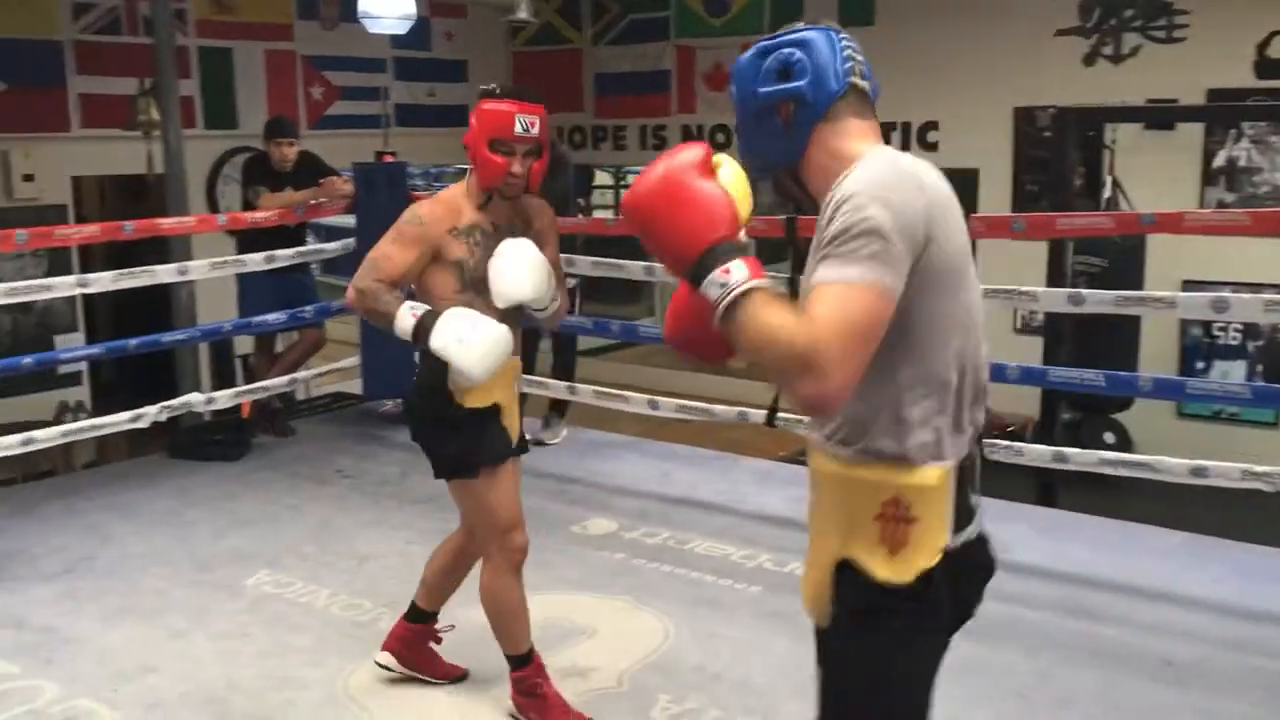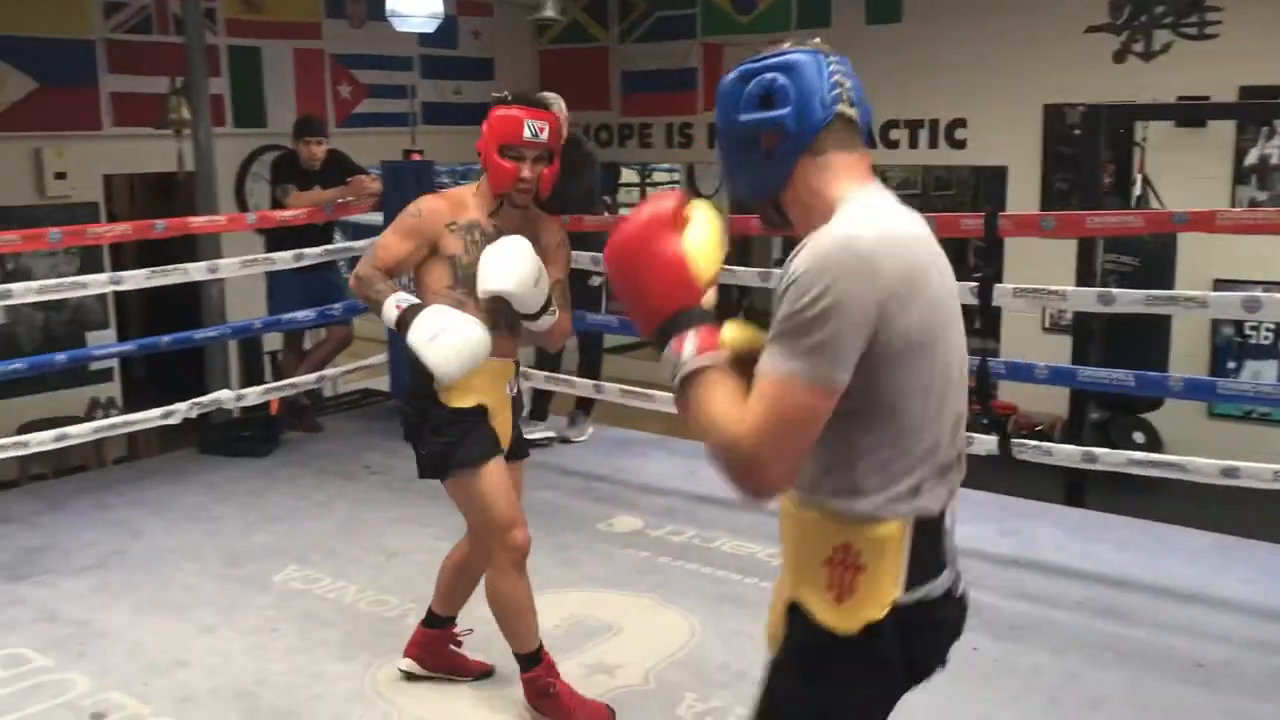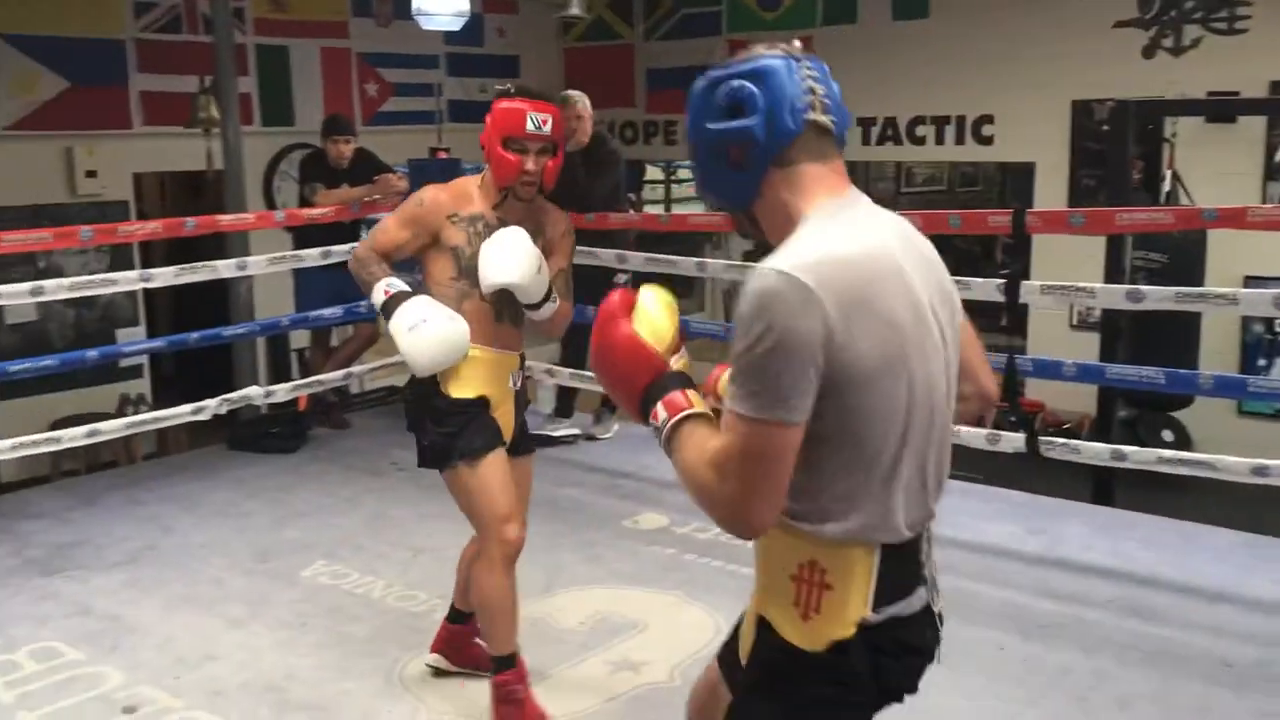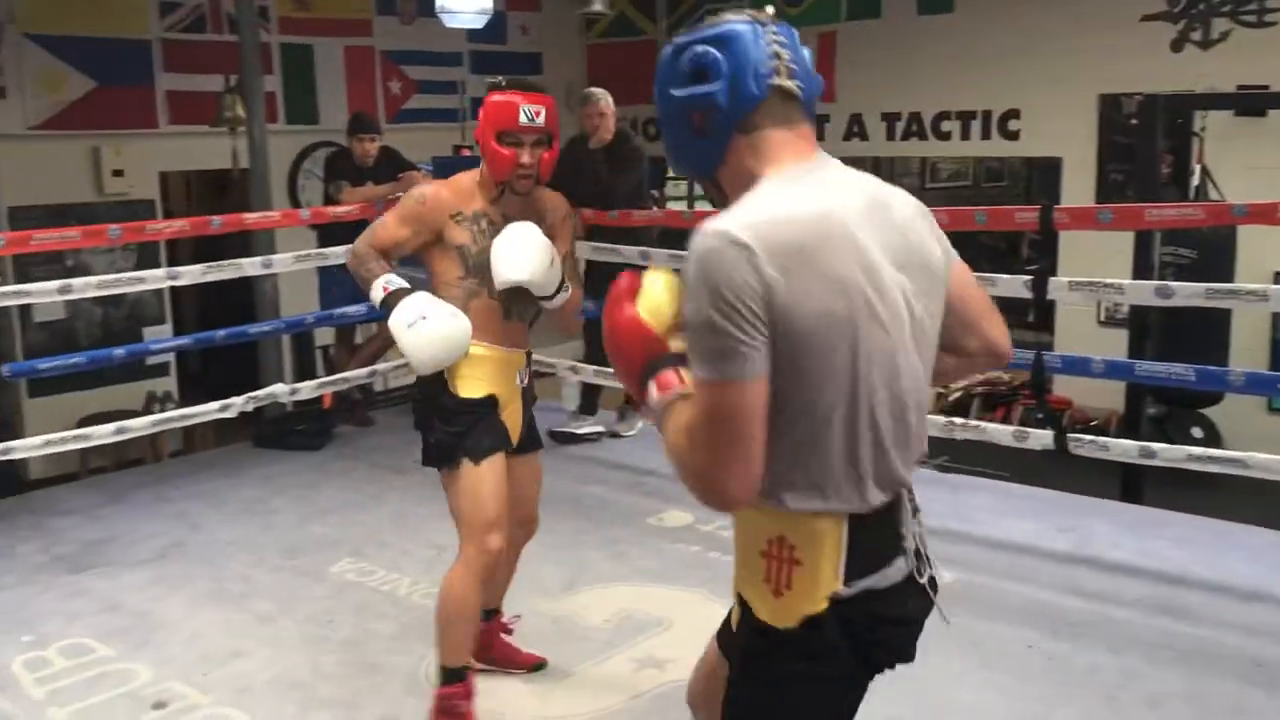
dt=0.1s
person 1, frame 1
left shoulder: (881, 190)
right shoulder: (879, 188)
left elbow: (820, 379)
left wrist: (718, 264)
right wrist: (742, 321)
left hip: (899, 545)
right hip: (865, 524)
person 1, frame 2
left shoulder: (844, 253)
right shoulder: (901, 235)
left elbow: (762, 464)
left wrist: (684, 330)
right wrist: (757, 366)
left hip: (862, 593)
right hip: (887, 569)
person 1, frame 3
left shoulder: (791, 283)
right shoulder: (903, 243)
left elbow: (745, 506)
right elbow: (978, 391)
left wrist: (663, 398)
left hip: (835, 610)
right hip: (875, 581)
person 1, frame 4
left shoulder: (734, 244)
right shoulder: (897, 208)
left elbow: (725, 478)
right elbow: (988, 344)
left wrist: (662, 379)
left hip: (817, 583)
right hip: (884, 551)
person 2, frame 1
left shoulder: (536, 216)
right shoulder: (435, 216)
left elbow: (557, 305)
right elbow: (363, 292)
left wrist: (541, 294)
right wrist: (426, 323)
left hip: (494, 388)
right hip: (454, 394)
left knee: (481, 531)
right knee: (508, 542)
left ankle: (408, 639)
person 2, frame 2
left shoulder: (546, 232)
right shoulder: (441, 213)
left elbow: (558, 337)
right elbow: (364, 275)
left wrist: (537, 301)
right wrist: (411, 314)
left hip: (499, 392)
right hip: (447, 395)
left knee: (488, 533)
right knee: (510, 538)
left ankle: (428, 644)
person 2, frame 3
left shoulder: (552, 224)
right shoulder: (442, 204)
left elbow: (558, 324)
right elbow: (364, 256)
left wrist: (538, 290)
right wrist: (396, 300)
left hip: (507, 385)
right hip: (450, 388)
left knee: (500, 527)
right knee: (505, 535)
left ankle: (455, 639)
person 2, frame 4
left shoulder: (554, 212)
right shoulder: (441, 201)
left elbow: (569, 315)
right elbow: (364, 256)
left wrist: (549, 282)
right wrist: (397, 299)
left hip: (512, 379)
right hip: (458, 386)
left knee: (517, 525)
right knee: (484, 541)
left ankle: (482, 637)
person 3, frame 1
left shoulder: (557, 159)
left elbow: (539, 202)
left hip: (560, 255)
left knee: (562, 335)
right knee: (524, 335)
left ankle: (557, 415)
person 3, frame 2
left shoulder: (583, 153)
left elbow: (564, 200)
left hip: (586, 251)
left knee: (588, 333)
left ankle: (582, 412)
right ankle: (538, 418)
person 3, frame 3
left shoulder: (608, 151)
left elbow: (589, 197)
left wrist: (572, 153)
left hip: (610, 248)
right knee: (573, 331)
left ankle: (608, 410)
right ankle: (563, 414)
person 3, frame 4
left shoulder: (630, 148)
right shoulder: (576, 148)
left elbow: (613, 194)
right elbow: (554, 189)
left wrist: (595, 152)
right wrist: (575, 210)
left hip: (633, 246)
right hip: (597, 247)
right knee: (594, 329)
left ankle: (631, 408)
right ankle: (587, 413)
person 4, frame 1
left shoulder: (308, 162)
right shoulder: (254, 166)
left elbow: (349, 187)
right elbow: (266, 203)
left wrist: (340, 188)
right wrist: (317, 192)
left hip: (294, 262)
left knee: (315, 336)
right knee: (265, 339)
right ankle: (267, 404)
person 4, frame 2
left shoulder: (336, 161)
right shoulder: (283, 164)
left elbow: (376, 185)
right elbow: (294, 201)
left wrist: (369, 187)
right wrist: (345, 192)
left hip: (322, 259)
left knee: (342, 333)
right knee: (293, 336)
right ankle: (295, 401)
person 4, frame 3
left shoulder: (363, 159)
right shoulder: (311, 163)
left elbow: (403, 183)
right elbow: (322, 199)
left wrist: (394, 185)
right wrist: (372, 190)
left knee: (368, 330)
right knee: (320, 332)
right ankle: (322, 397)
person 4, frame 4
left shoulder: (389, 157)
right shoulder: (336, 161)
left elbow: (426, 182)
right elbow: (347, 197)
left wrist: (418, 182)
right wrist: (397, 187)
right knee: (345, 329)
right ankle: (347, 395)
